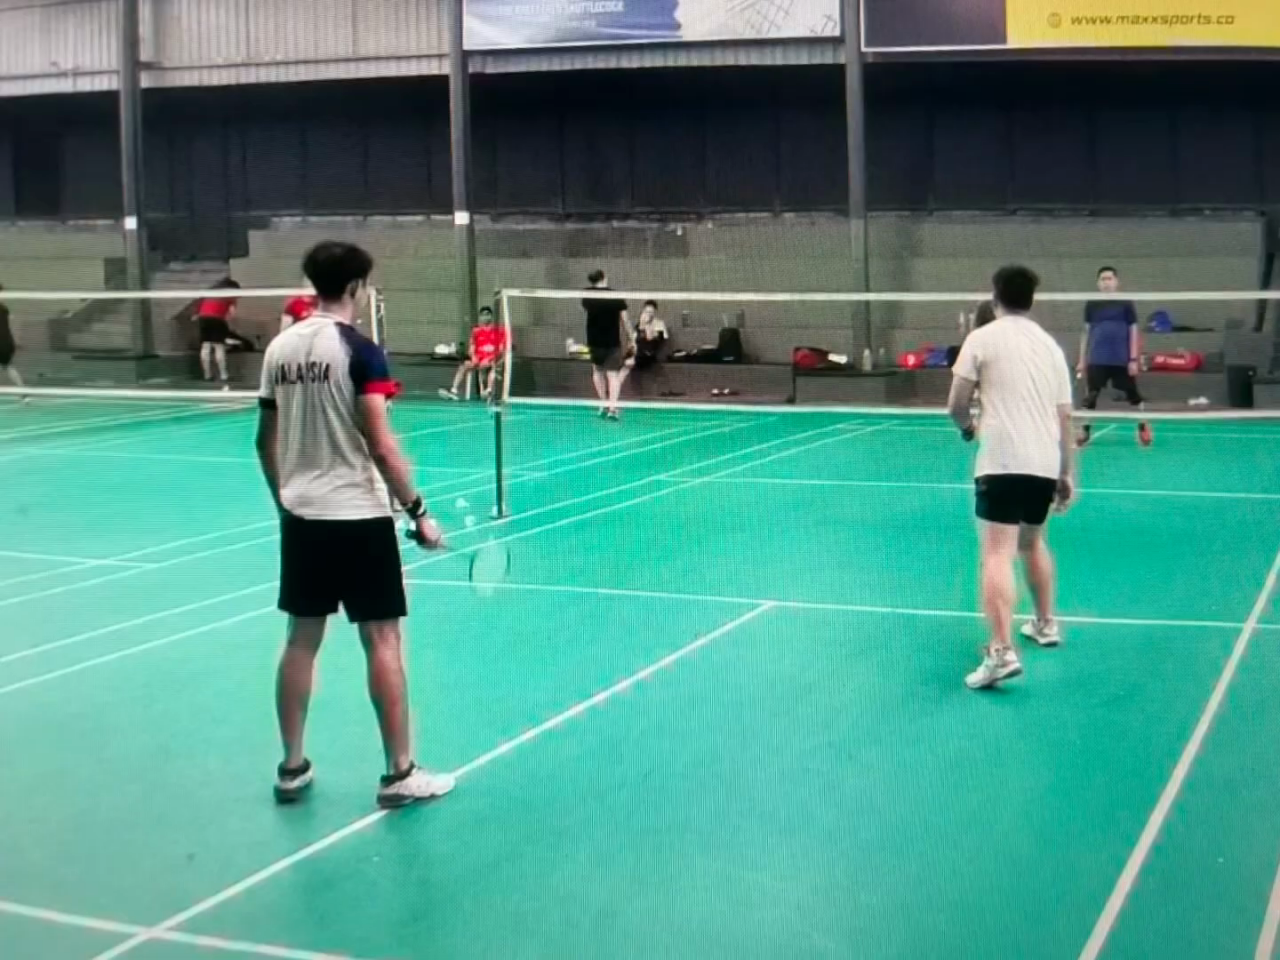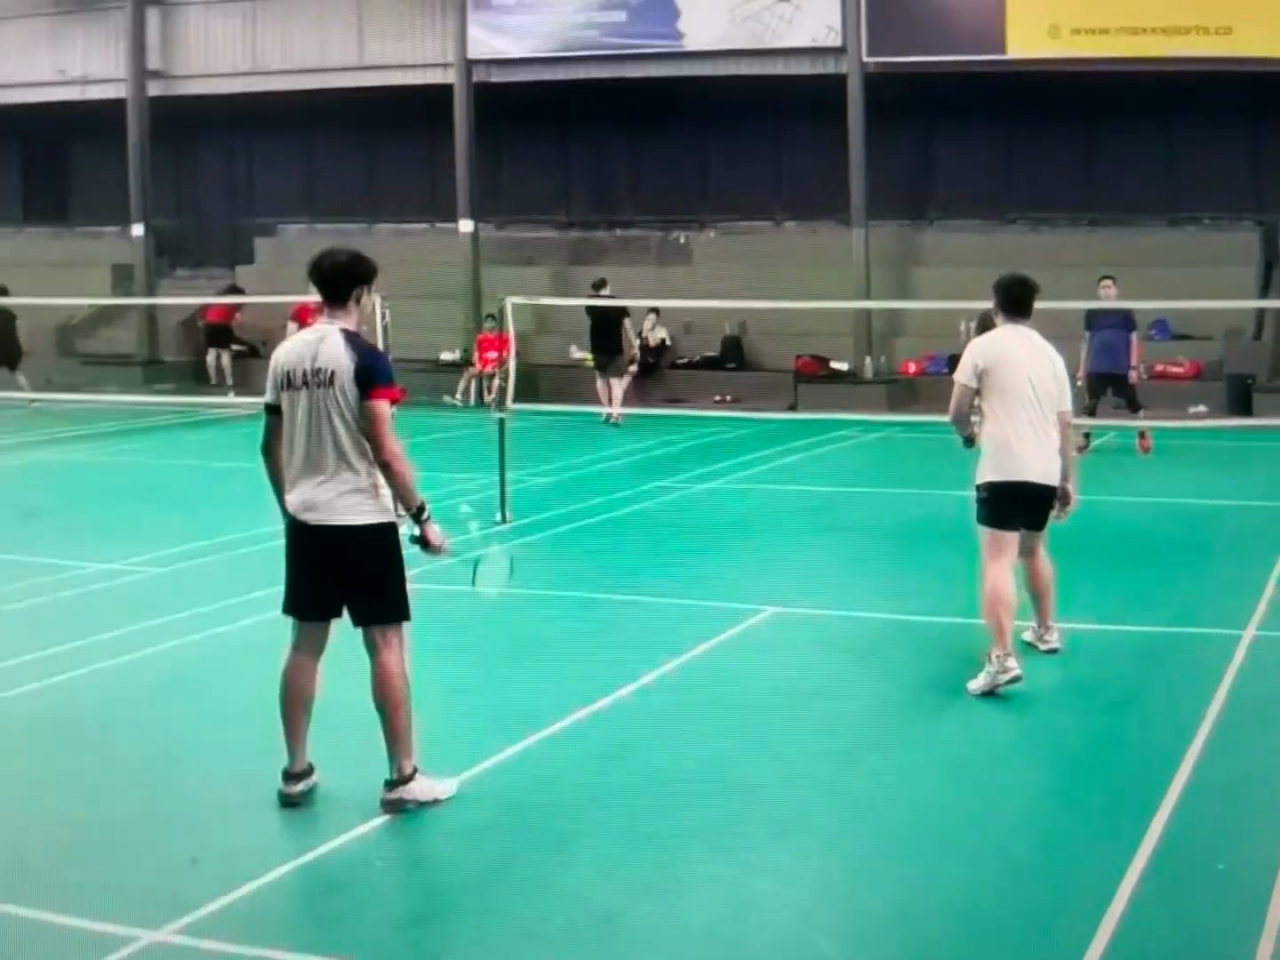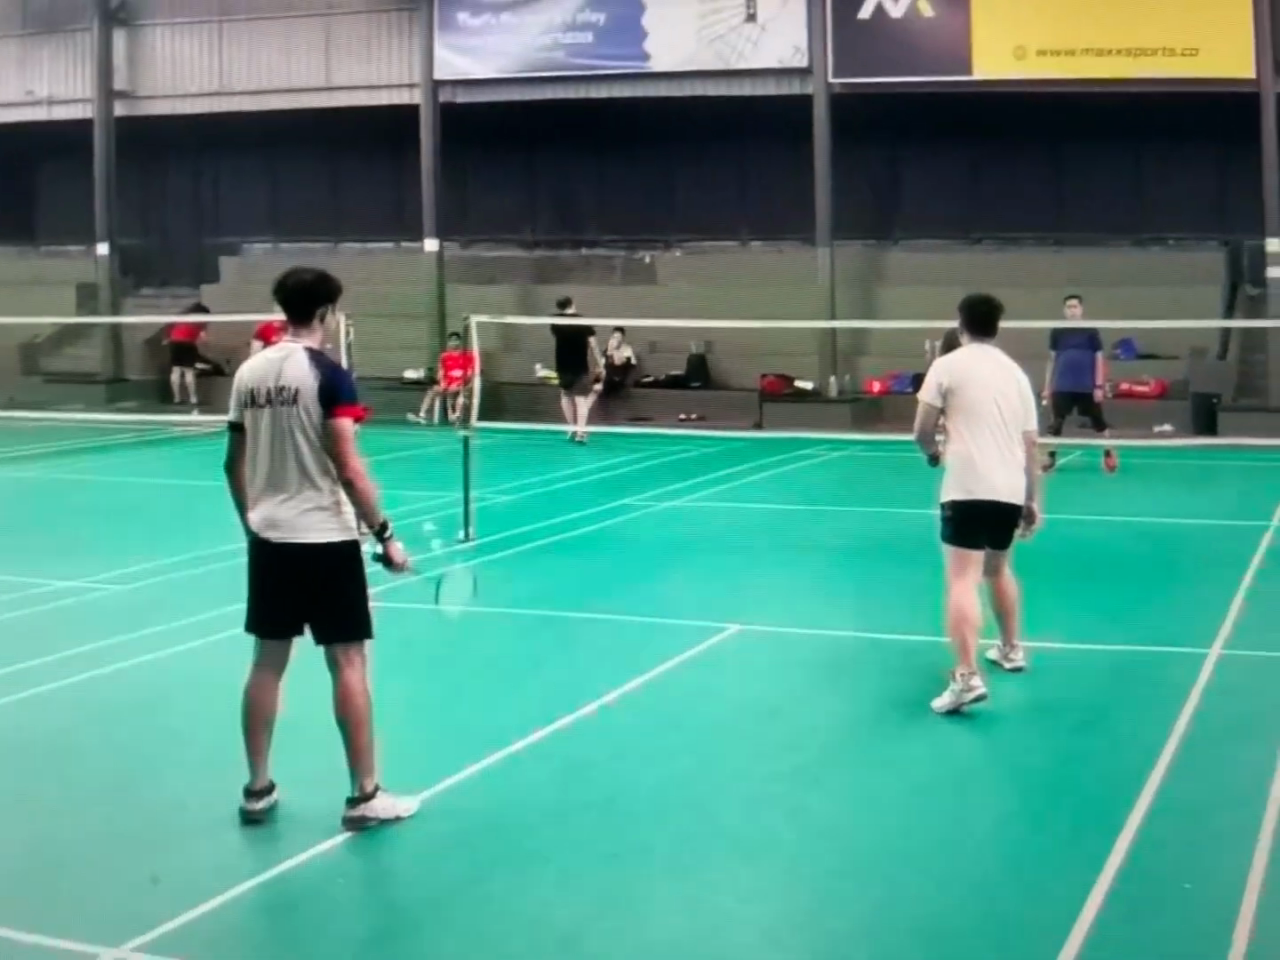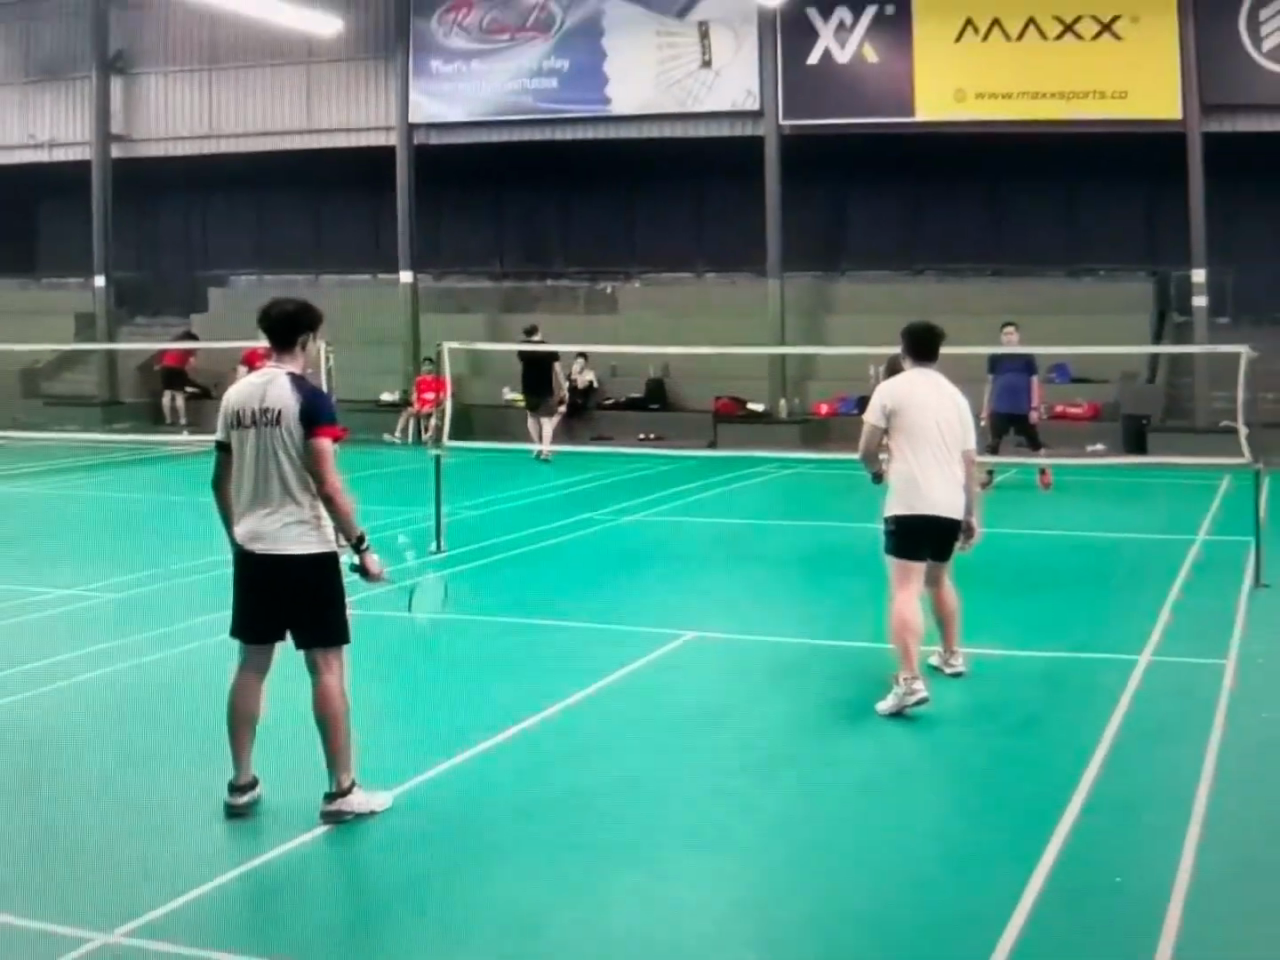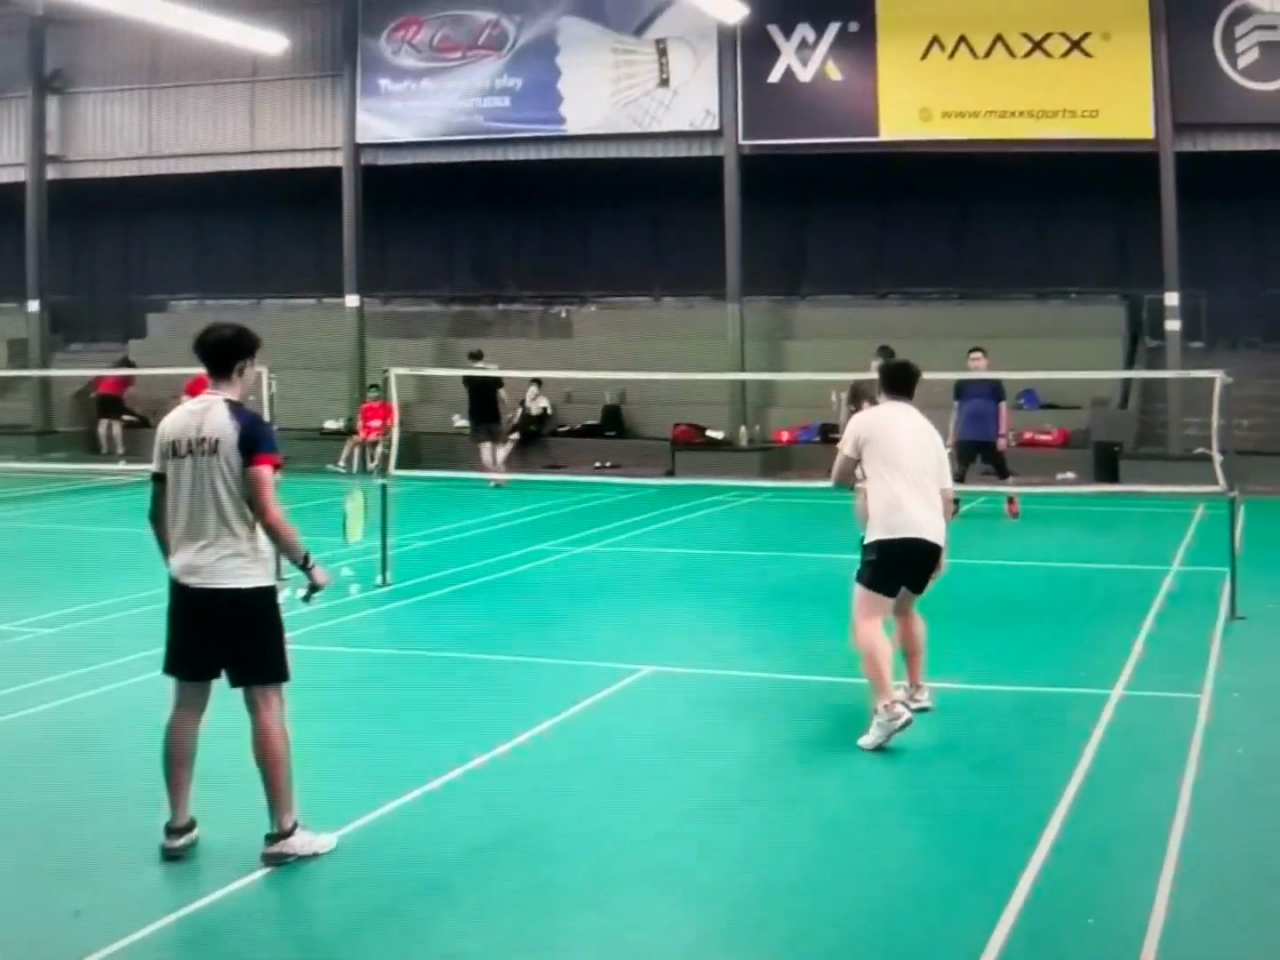
dt=0.4s
person 1, frame 1
left shoulder: (280, 349)
right shoulder: (358, 351)
left elbow: (266, 442)
right elbow: (381, 447)
right wrist: (419, 512)
left hip: (302, 514)
right hip: (357, 516)
left knee: (301, 639)
right knee: (382, 641)
left ankle: (292, 767)
right ankle: (400, 774)
person 1, frame 2
left shoulder: (284, 354)
right shoulder: (364, 357)
left elbow: (271, 447)
right elbow: (386, 453)
right wrist: (423, 518)
left hip: (306, 520)
right hip: (362, 521)
left knee: (306, 644)
right knee: (386, 646)
left ankle: (296, 771)
right ankle: (404, 778)
person 1, frame 3
left shoulder: (249, 372)
right shoulder: (328, 374)
left elbow: (234, 464)
right elbow: (349, 471)
right wrist: (385, 535)
left hip: (270, 538)
right hip: (325, 539)
left knee: (267, 662)
right knee: (348, 665)
left ankle: (257, 789)
right ankle: (365, 796)
person 1, frame 4
left shoulder: (235, 395)
right shoulder: (308, 398)
left elbow: (221, 482)
right elbow: (328, 487)
right wrist: (362, 548)
left hip: (253, 550)
right hip: (305, 551)
left knee: (251, 665)
right knee: (327, 666)
left ankle: (241, 784)
right ankle: (342, 791)
person 1, frame 5
left shoulder: (171, 424)
right shoulder: (248, 425)
left elbow: (158, 514)
right elbow: (269, 515)
right wrist: (309, 565)
left hip: (189, 584)
right hip: (243, 585)
left knee: (187, 705)
right knee: (266, 707)
left ankle: (178, 827)
right ankle: (283, 833)
person 2, frame 1
left shoulder: (983, 338)
right shoulder: (1050, 345)
left elbow: (956, 405)
right elbow: (1064, 416)
left wrist: (969, 427)
right wrist: (1066, 472)
left hip: (1002, 463)
right hip: (1044, 464)
left knee: (997, 554)
right knee: (1033, 542)
left ankle: (1002, 653)
right ankle: (1045, 624)
person 2, frame 2
left shoulder: (983, 346)
right shoulder: (1050, 353)
left elbow: (957, 412)
right elbow: (1064, 424)
left wrist: (969, 434)
right wrist: (1067, 480)
left hip: (1003, 471)
right hip: (1045, 472)
left knee: (998, 561)
right knee: (1033, 549)
left ankle: (1002, 659)
right ankle: (1046, 630)
person 2, frame 3
left shoulder: (948, 365)
right shoulder: (1015, 372)
left elbow: (921, 431)
right elbow: (1030, 443)
left wrist: (934, 453)
right wrist: (1032, 499)
left hip: (968, 490)
right hip: (1010, 491)
left knee: (962, 580)
right knee: (998, 568)
left ankle: (967, 678)
right ankle: (1011, 649)
person 2, frame 4
left shoulder: (892, 388)
right shoulder: (955, 395)
left elbow: (866, 451)
right elbow: (969, 461)
left wrist: (878, 471)
right wrist: (970, 514)
left hip: (910, 505)
right hip: (950, 506)
left knee: (905, 590)
right knee: (938, 577)
left ankle: (909, 681)
right ankle: (951, 655)
person 2, frame 5
left shoulder: (866, 420)
right shoulder: (928, 429)
left elbow: (839, 479)
right elbow: (946, 497)
left wrist: (860, 473)
right wrist: (938, 550)
left hip: (892, 533)
right hip: (930, 535)
left knee: (867, 620)
right knee: (905, 608)
left ankle: (888, 708)
right ankle: (916, 690)
